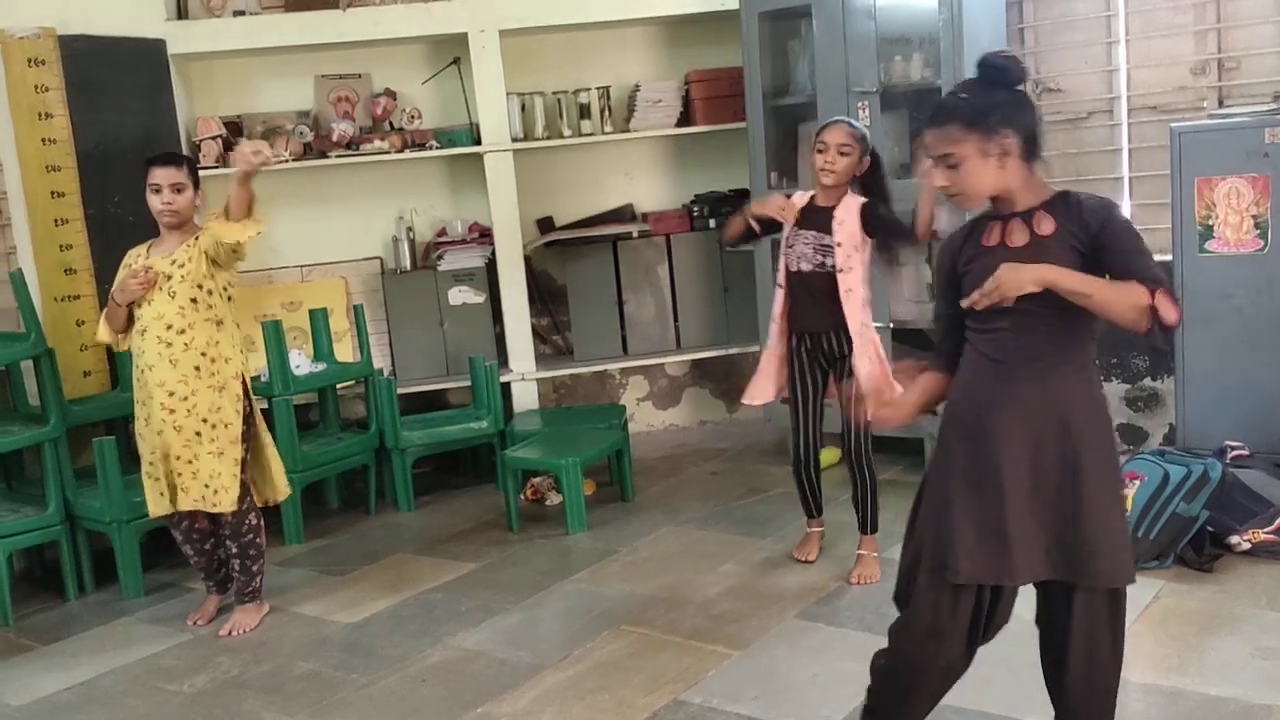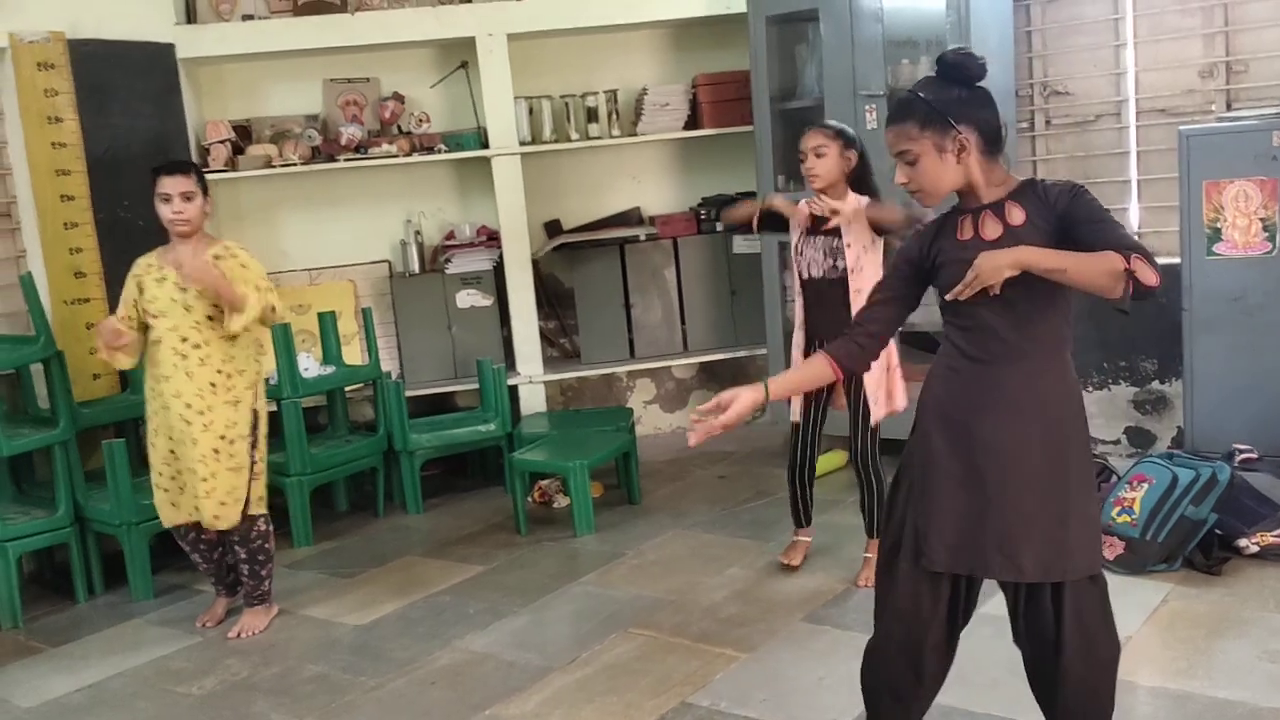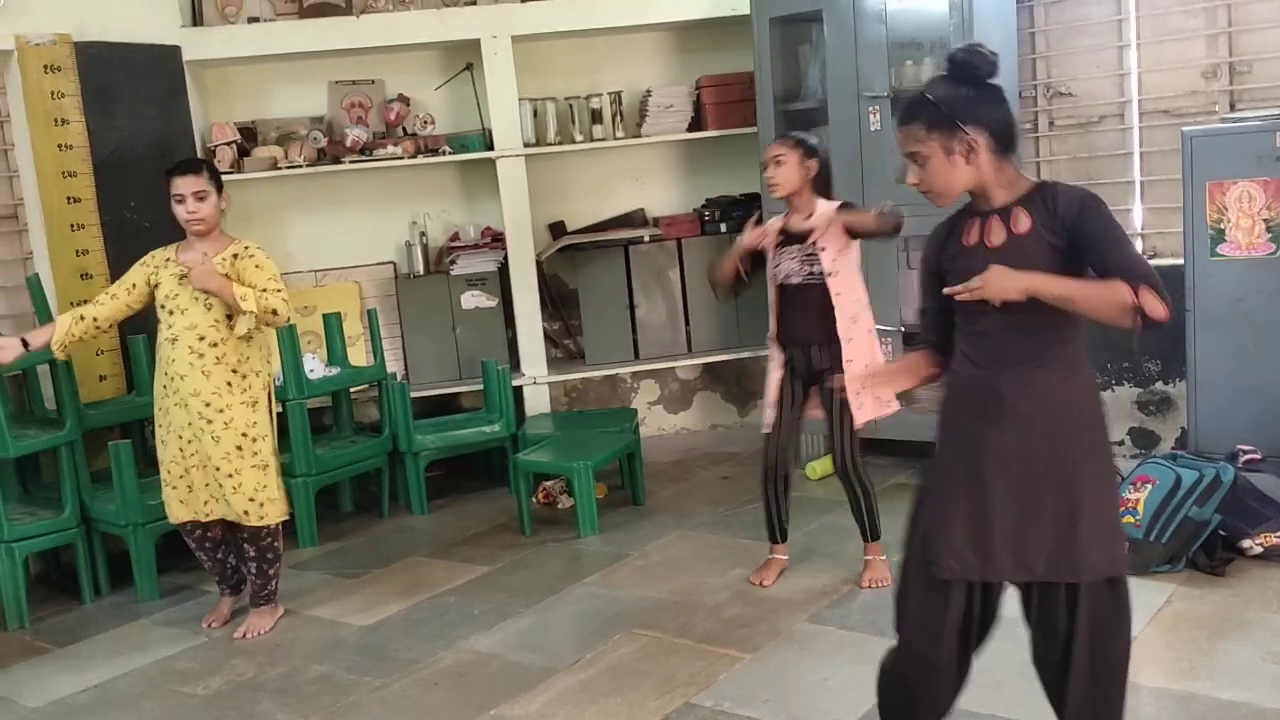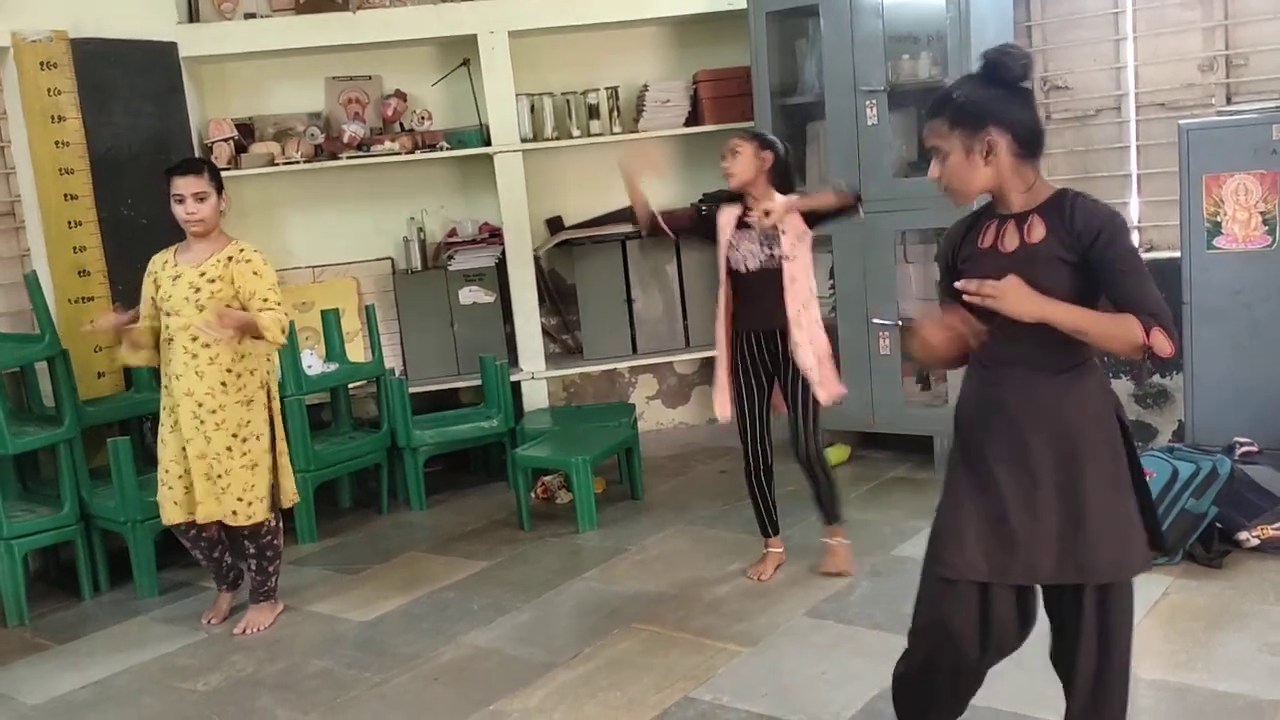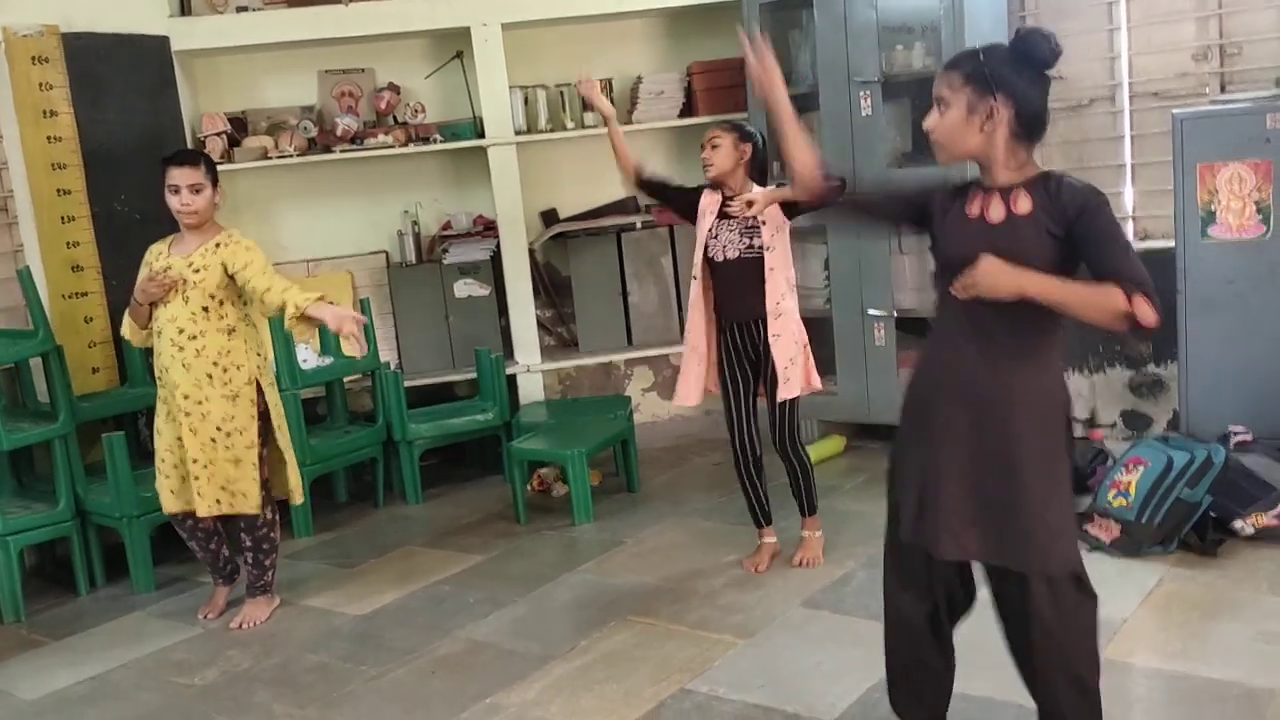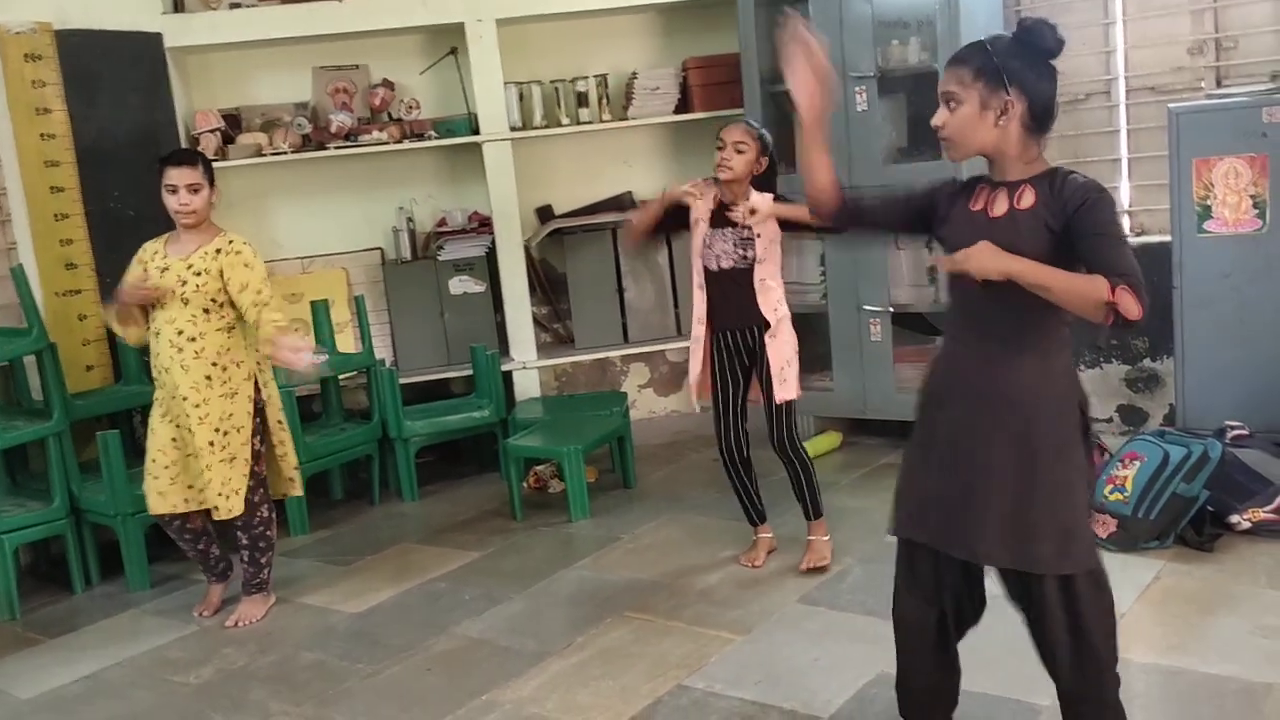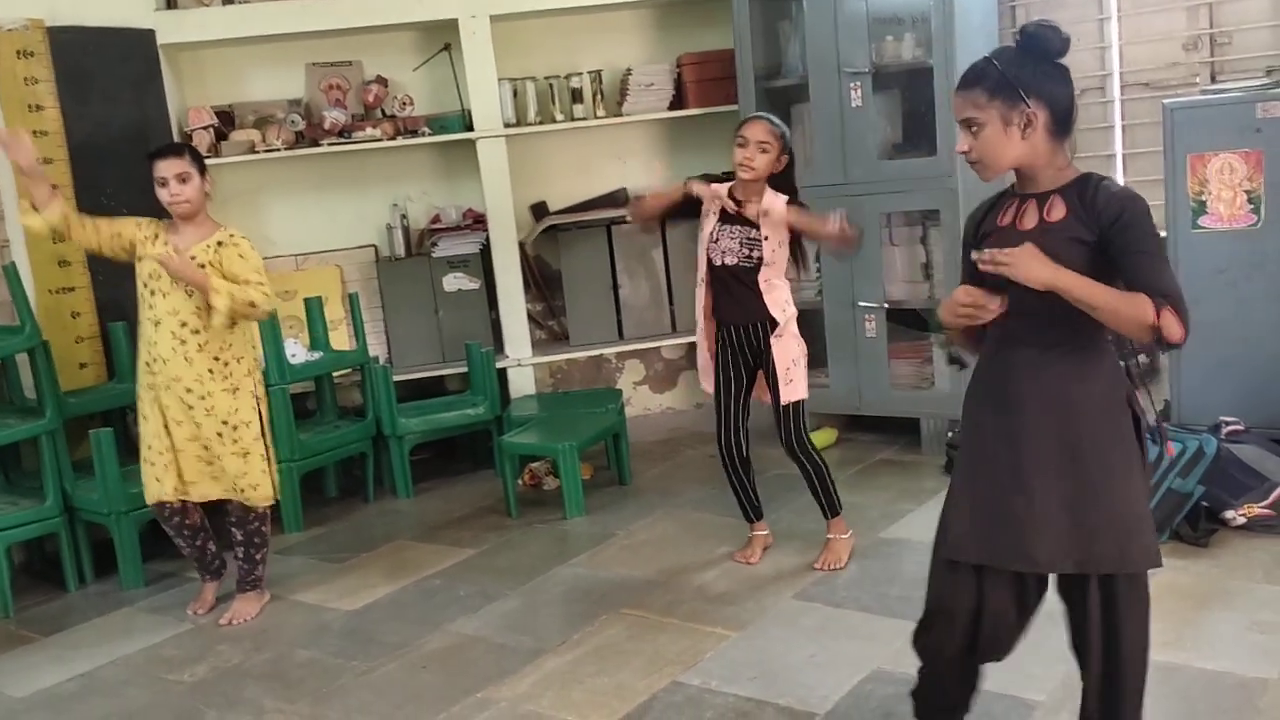
dt=0.3s
person 1, frame 1
left shoulder: (1090, 217)
right shoulder: (959, 247)
left elbow: (1159, 310)
left wrist: (1047, 275)
right wrist: (902, 404)
left hip: (1067, 442)
right hip: (977, 444)
left knee: (1083, 623)
right knee: (932, 621)
person 1, frame 2
left shoulder: (1058, 204)
right shoulder: (928, 243)
left elbow: (1140, 274)
right elbow: (855, 348)
left wrist: (1022, 257)
right wrist: (759, 394)
left hip: (1042, 438)
right hip: (950, 439)
left knee: (1066, 618)
right knee: (912, 614)
person 1, frame 3
left shoulder: (1075, 211)
right shoulder: (944, 241)
left elbow: (1149, 304)
left wrist: (1025, 283)
right wrist: (884, 378)
left hip: (1063, 445)
right hip: (974, 445)
left knee: (1080, 624)
right knee: (932, 622)
person 1, frame 4
left shoulder: (1086, 221)
right shoulder: (961, 241)
left elbow: (1157, 337)
left wrist: (1039, 307)
right wrist: (932, 338)
left hip: (1077, 448)
right hip: (987, 449)
left knee: (1092, 628)
right knee: (950, 619)
person 1, frame 5
left shoulder: (1070, 202)
right shoulder: (943, 202)
left elbow: (1140, 307)
left wrist: (1021, 280)
right wrist: (775, 91)
left hip: (1019, 431)
right hip: (936, 426)
left knee: (1045, 606)
right knee: (917, 600)
person 1, frame 6
left shoulder: (1076, 198)
right shoulder: (949, 198)
left elbow: (1125, 302)
right elbow: (832, 206)
left wrist: (1009, 264)
right wrist: (810, 109)
left hip: (1035, 427)
right hip: (952, 423)
left knee: (1066, 605)
right knee: (926, 592)
person 1, frame 7
left shoulder: (1111, 207)
right shoulder: (987, 219)
left elbow: (1168, 325)
left wrist: (1054, 275)
right wrist: (955, 316)
left hip: (1087, 438)
right hip: (998, 433)
left knee: (1107, 616)
right knee: (960, 603)
person 2, frame 1
left shoulder: (210, 246)
right shoulder: (135, 259)
left elbow: (236, 228)
right elbow: (115, 335)
left wrist: (243, 177)
right wrist: (118, 299)
left hip: (214, 394)
right hip: (158, 402)
left knee: (230, 493)
right knee: (179, 503)
left ankle: (251, 596)
right ankle: (216, 586)
person 2, frame 2
left shoulder: (226, 257)
right shoulder: (145, 269)
left elbow: (264, 309)
right elbow: (129, 338)
left wrist: (215, 283)
right wrist: (114, 337)
left hip: (225, 403)
right hip: (169, 408)
left knee: (233, 503)
right knee: (183, 512)
left ankle: (261, 596)
right ankle: (226, 589)
person 2, frame 3
left shoulder: (246, 256)
right shoulder: (158, 262)
left elbow: (278, 310)
right elbow: (101, 310)
left wrist: (218, 284)
left hip: (237, 403)
right hip: (180, 406)
left knee: (250, 499)
right knee: (193, 508)
left ankle: (266, 600)
right ankle: (230, 588)
person 2, frame 4
left shoulder: (243, 259)
right shoulder: (160, 265)
left elbow: (275, 319)
right elbow: (146, 345)
left wrist: (241, 322)
right wrist: (124, 331)
left hip: (238, 401)
right hip: (182, 406)
left knee: (249, 498)
right knee: (185, 508)
left ankle: (266, 596)
right ankle: (228, 583)
person 2, frame 5
left shoulder: (233, 248)
right shoulder: (155, 256)
left elbow: (271, 286)
right elbow: (138, 334)
left wrist: (326, 311)
right wrist: (140, 300)
left hip: (230, 394)
right hip: (175, 400)
left knee: (246, 490)
right knee: (182, 499)
left ankle: (262, 590)
right ankle: (223, 578)
person 2, frame 6
left shoulder: (233, 252)
right shoulder: (151, 254)
left elbow: (264, 313)
right elbow: (131, 328)
left wrist: (286, 348)
right wrist: (126, 305)
left hip: (229, 395)
right hip: (172, 399)
left knee: (244, 491)
right knee: (168, 501)
left ankle: (259, 587)
right ankle: (217, 575)
person 2, frame 7
left shoulder: (231, 244)
right shoulder: (143, 236)
left elbow: (257, 301)
right elbow: (71, 225)
left wrist: (195, 276)
left hip: (223, 389)
right hip: (162, 391)
left knee: (239, 484)
right knee: (170, 492)
left ankle: (253, 586)
right ankle: (212, 574)
person 3, frame 1
left shoulder: (864, 212)
right shoulder: (794, 207)
left elbow: (910, 236)
right elbow: (730, 239)
right wrist: (753, 212)
left hip: (848, 340)
right hip: (801, 341)
left knee: (856, 446)
right knee: (802, 446)
left ankle: (868, 548)
right ankle: (815, 524)
person 3, frame 2
left shoulder: (867, 212)
right shoulder: (798, 214)
left elbow: (910, 220)
right elbow: (730, 216)
left wrist: (853, 206)
right wrist: (771, 203)
right hip: (813, 346)
left knee: (864, 452)
right knee: (800, 449)
left ankle: (875, 551)
right ankle: (802, 533)
person 3, frame 3
left shoulder: (838, 218)
right shoulder: (772, 233)
left elbow: (891, 223)
right elbow: (723, 283)
left wrist: (828, 218)
right wrist: (742, 247)
left hip: (838, 353)
right hip: (789, 357)
left knee: (846, 460)
right knee: (774, 459)
left ankle: (875, 552)
right ankle: (777, 551)
person 3, frame 4
left shoulder: (795, 213)
right shoulder: (725, 218)
left elbow: (850, 200)
right elbow: (658, 222)
left wrist: (790, 204)
right wrist: (633, 183)
left hip: (794, 343)
right hip: (746, 347)
left knee: (806, 448)
right knee: (755, 453)
left ankle: (836, 536)
right ankle: (772, 544)
person 3, frame 5
left shoulder: (776, 202)
right shoulder: (702, 203)
left elbow: (828, 184)
right elbow: (638, 177)
right wrist: (606, 115)
left hip: (775, 333)
right hip: (728, 337)
left knee: (785, 438)
right knee: (742, 444)
left ankle: (811, 529)
right ankle: (766, 536)
person 3, frame 6
left shoulder: (771, 207)
right shoulder: (696, 207)
right elbow: (634, 233)
left wrist: (770, 210)
right wrist: (672, 197)
left hip: (768, 333)
right hip: (722, 339)
left knee: (784, 438)
right knee: (730, 442)
left ankle: (818, 531)
right ankle: (762, 533)
person 3, frame 7
left shoulder: (783, 207)
right shoulder: (708, 200)
left elbow: (845, 236)
right elbow: (641, 211)
left wrist: (784, 215)
right wrist: (688, 189)
left hip: (774, 332)
right hip: (727, 338)
left knee: (794, 438)
right knee: (729, 441)
left ankle: (839, 528)
right ankle: (758, 530)
